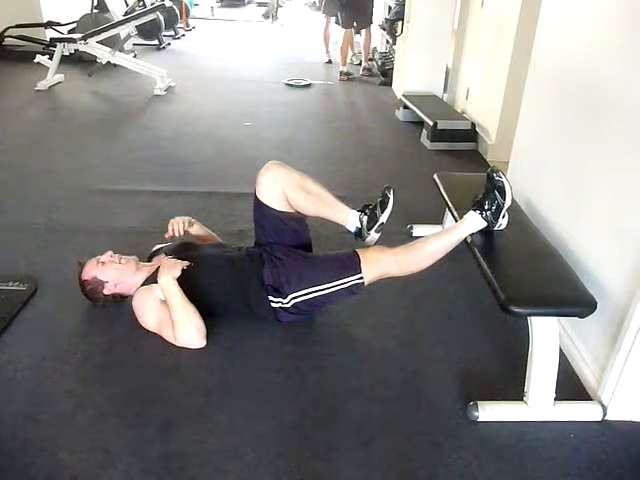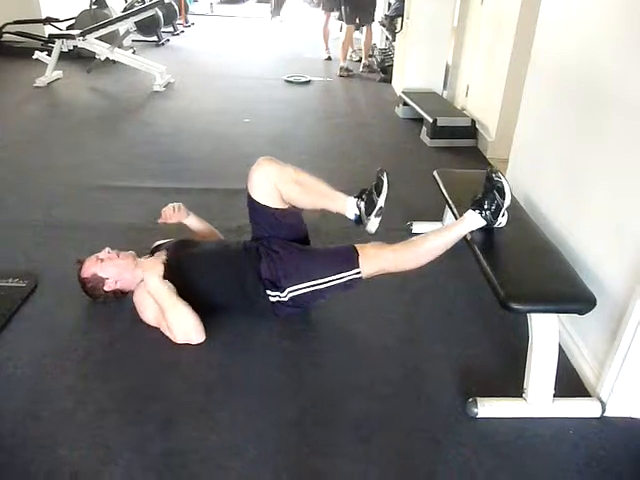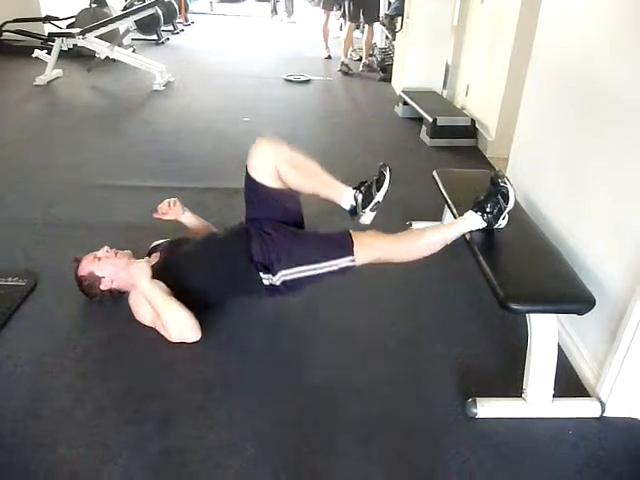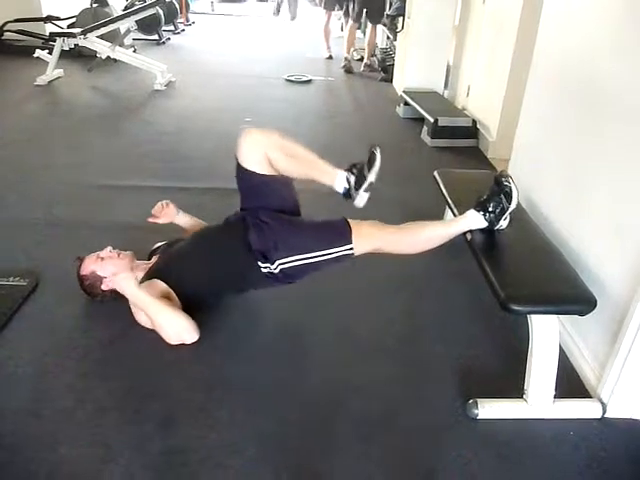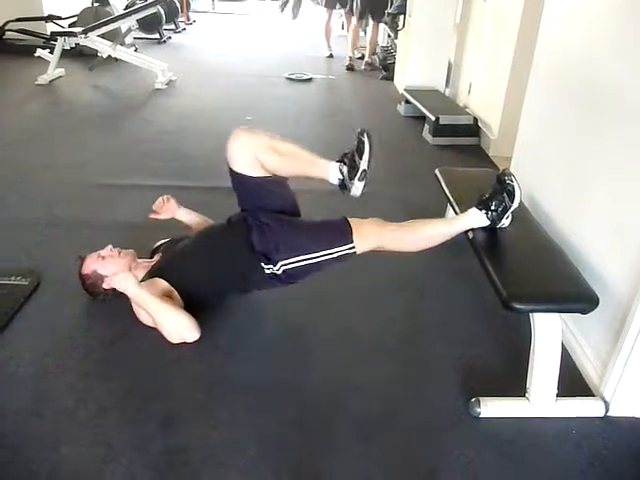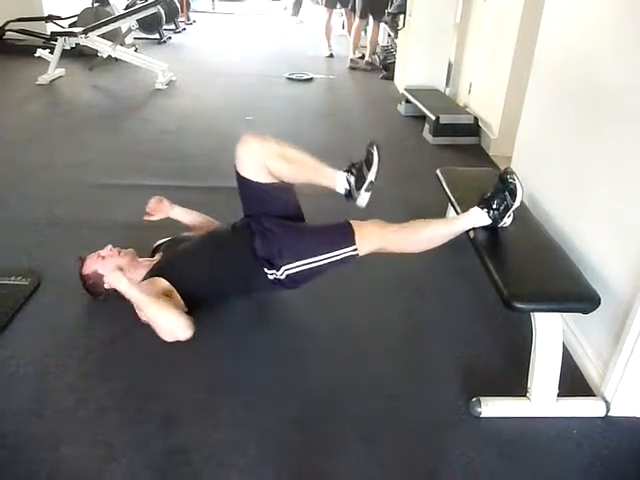
dt=0.2s
person 1, frame 1
left shoulder: (159, 254)
right shoulder: (147, 301)
right elbow: (194, 338)
left wrist: (191, 226)
right wrist: (168, 283)
left hip: (268, 255)
right hip: (278, 290)
left knee: (273, 174)
right knee: (383, 261)
left ankle: (358, 222)
right ankle: (474, 221)
person 1, frame 2
left shoulder: (159, 250)
right shoulder: (147, 298)
right elbow: (193, 335)
left wrist: (187, 217)
right wrist: (155, 283)
left hip: (266, 250)
right hip: (276, 283)
left knee: (265, 171)
right knee: (381, 257)
left ankle: (356, 208)
right ankle: (475, 219)
person 1, frame 3
left shoulder: (156, 253)
right shoulder: (142, 299)
right elbow: (188, 332)
left wrist: (183, 214)
right wrist: (146, 285)
left hip: (260, 235)
right hip: (268, 265)
left knee: (266, 151)
right knee: (375, 246)
left ankle: (353, 200)
right ankle: (475, 218)
person 1, frame 4
left shoulder: (161, 255)
right shoulder: (144, 299)
right elbow: (186, 335)
left wrist: (179, 217)
right wrist: (133, 291)
left hip: (254, 226)
right hip: (267, 252)
left knee: (255, 140)
right knee: (372, 234)
left ankle: (345, 182)
right ankle: (476, 219)
person 1, frame 5
left shoulder: (162, 253)
right shoulder: (147, 295)
right elbow: (186, 332)
left wrist: (179, 212)
right wrist: (133, 290)
left hip: (256, 226)
right hip: (270, 254)
left knee: (243, 142)
right knee: (373, 232)
left ankle: (339, 173)
right ankle: (478, 217)
person 1, frame 6
left shoulder: (163, 251)
right shoulder: (148, 295)
left elbow: (212, 232)
right elbow: (181, 330)
left wrist: (173, 211)
right wrist: (130, 288)
left hip: (261, 231)
right hip: (273, 259)
left knee: (253, 148)
right knee: (376, 234)
left ankle: (346, 182)
right ankle: (479, 216)
